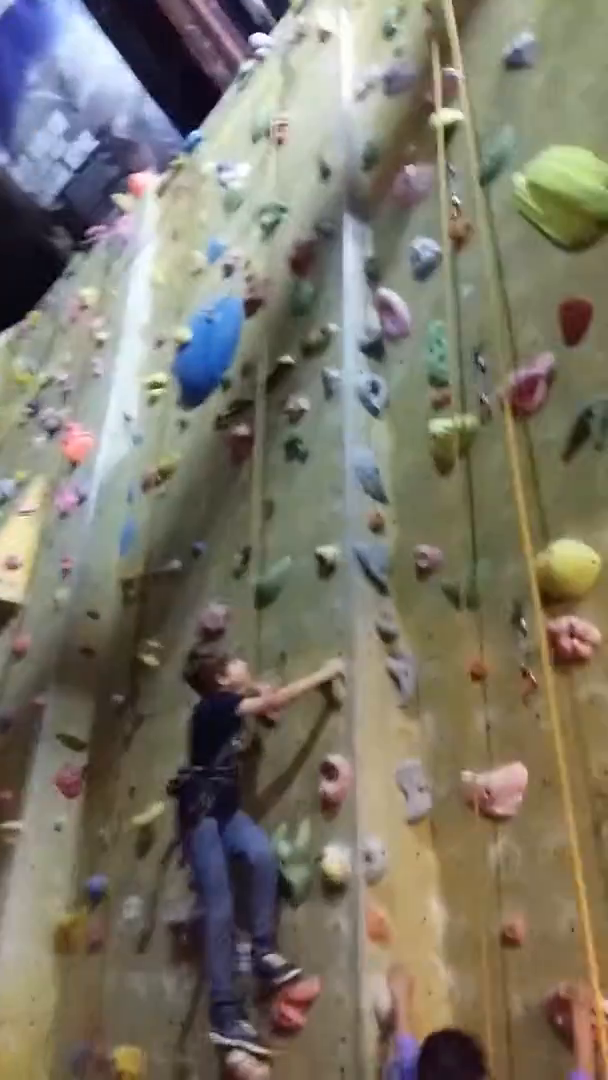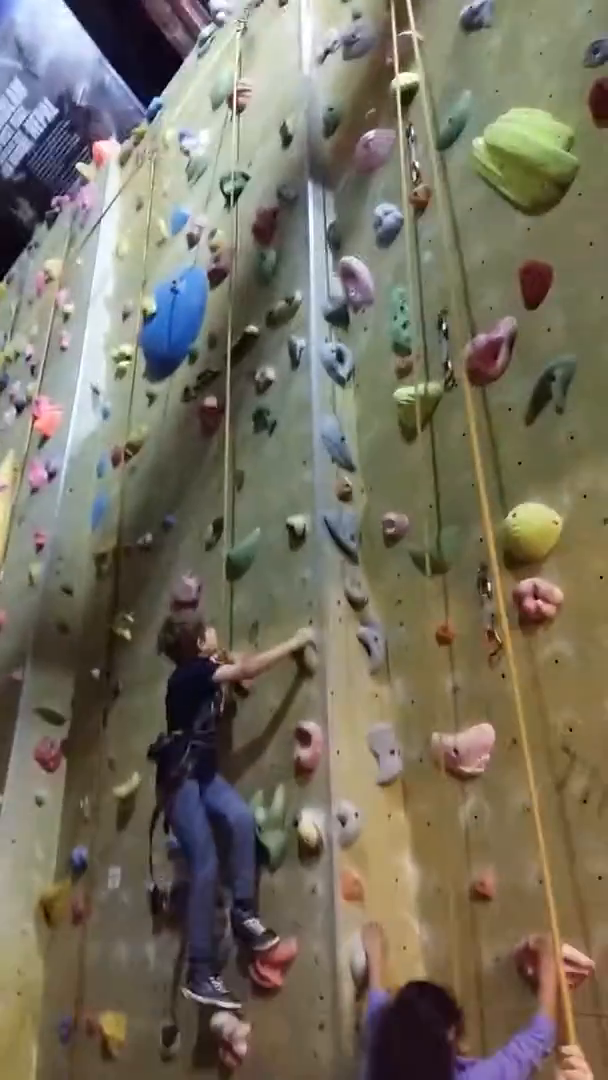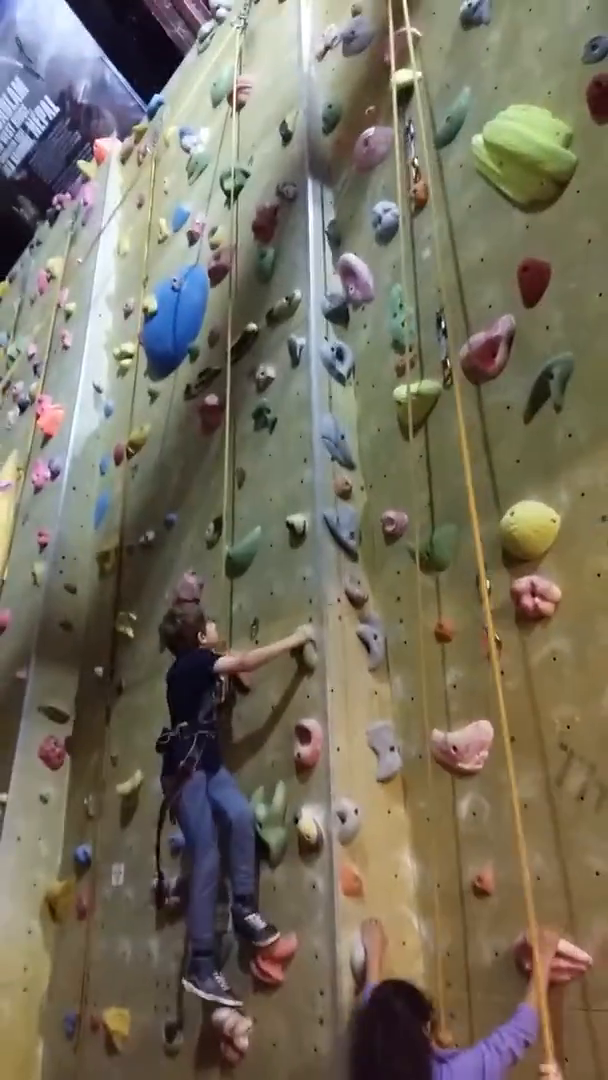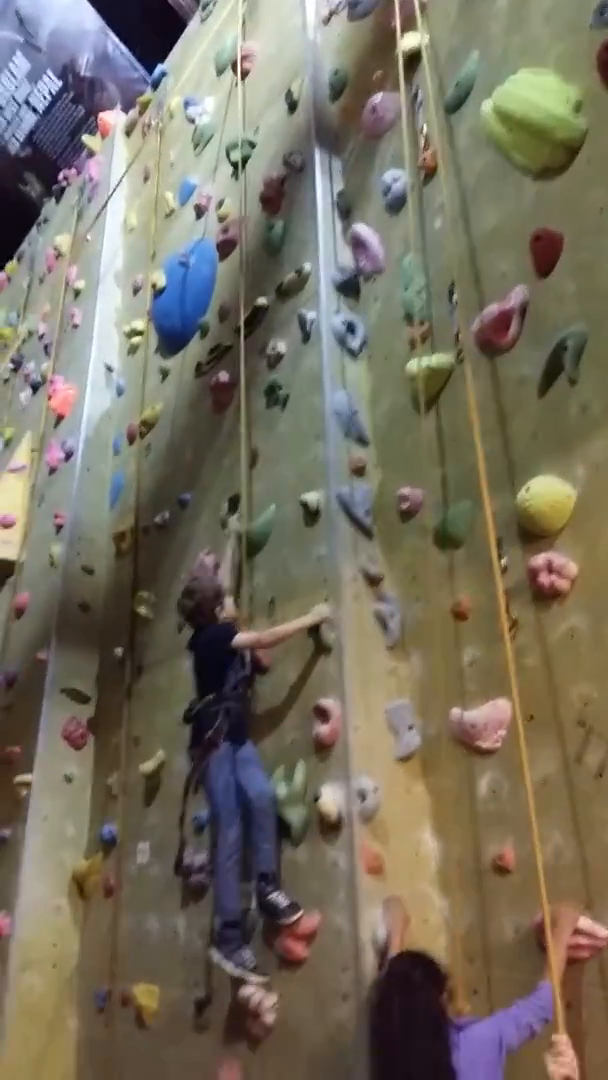
dt=0.3s
person 1, frame 1
left shoulder: (225, 705)
right shoulder: (214, 706)
left elbow: (263, 701)
right elbow: (272, 702)
left wrist: (253, 691)
right wrist: (322, 675)
left hip: (224, 808)
right hip: (200, 811)
left knee: (261, 852)
right knee: (220, 907)
left ankle: (263, 949)
right ankle: (225, 1016)
person 1, frame 2
left shoulder: (200, 671)
right shoulder: (191, 673)
right elbow: (247, 669)
right wrist: (296, 642)
left hip: (203, 771)
right hip: (180, 775)
left knee: (241, 817)
right knee: (205, 867)
left ankle: (243, 912)
right ankle: (200, 972)
person 1, frame 3
left shoulder: (191, 664)
right shoulder: (193, 662)
right elbow: (246, 662)
right wrist: (295, 639)
left hip: (207, 762)
right hip: (186, 766)
left knee: (241, 814)
right knee: (206, 857)
left ankle: (244, 907)
right ankle: (200, 965)
person 1, frame 4
left shoulder: (213, 634)
right shoulder: (212, 637)
left elbow: (220, 583)
right elbow: (265, 638)
left wrist: (232, 541)
right wrist: (311, 618)
left hip: (235, 735)
right hip: (214, 738)
right knee: (230, 828)
left ankle: (266, 884)
right ankle: (228, 933)
